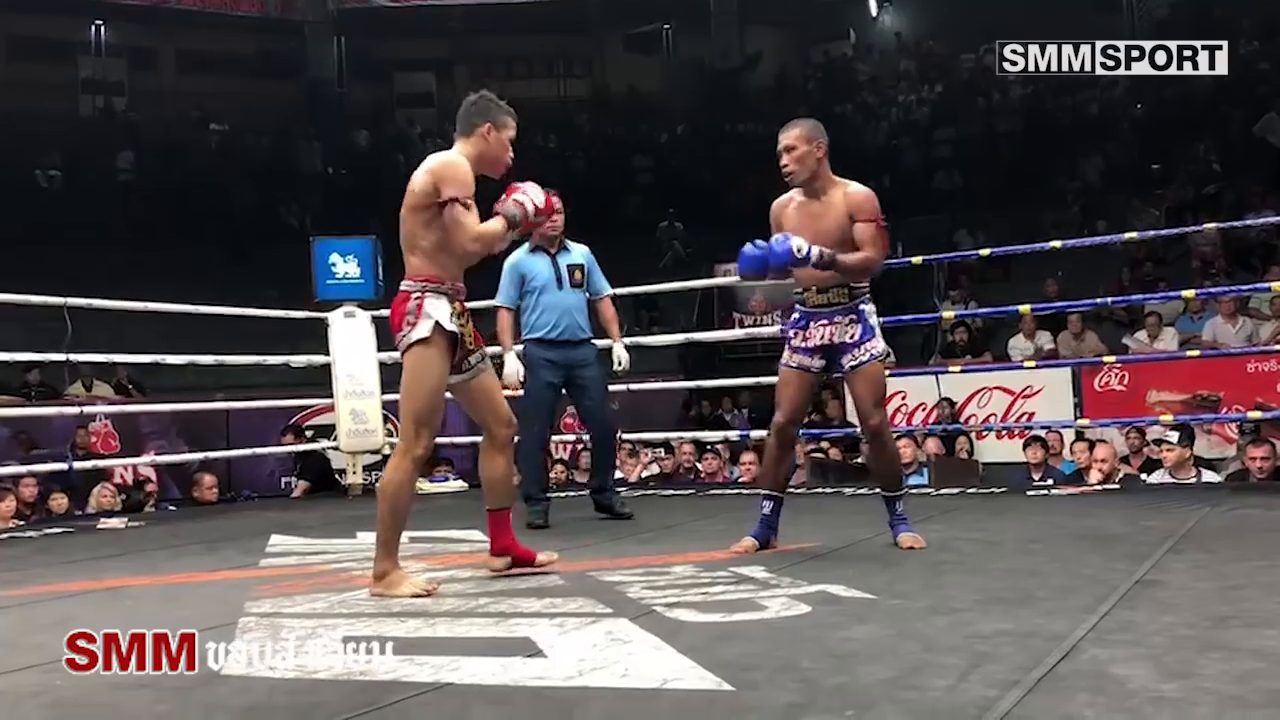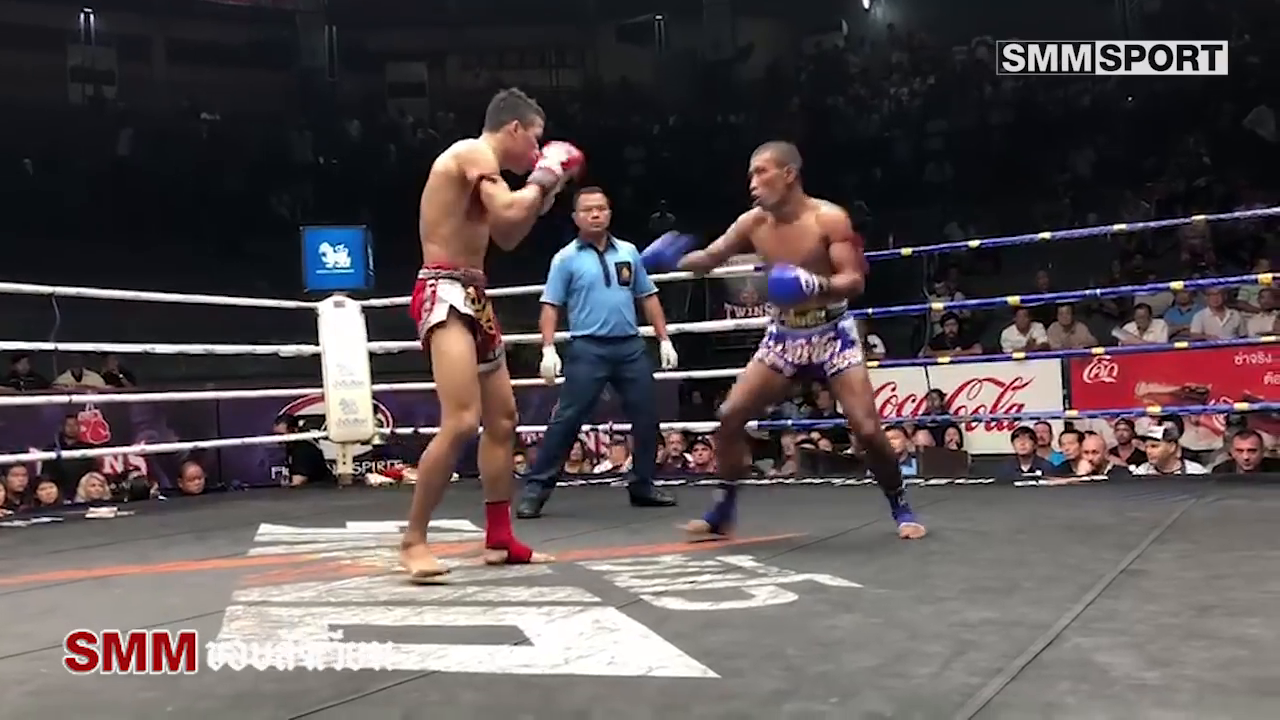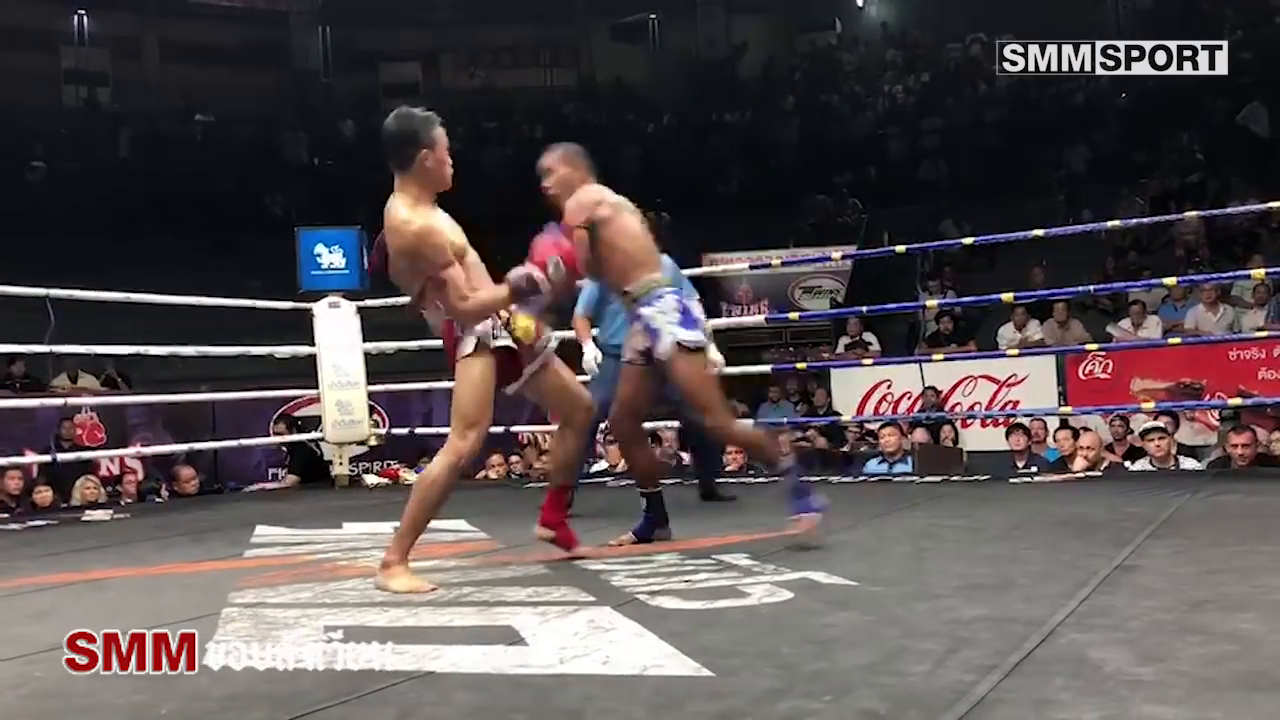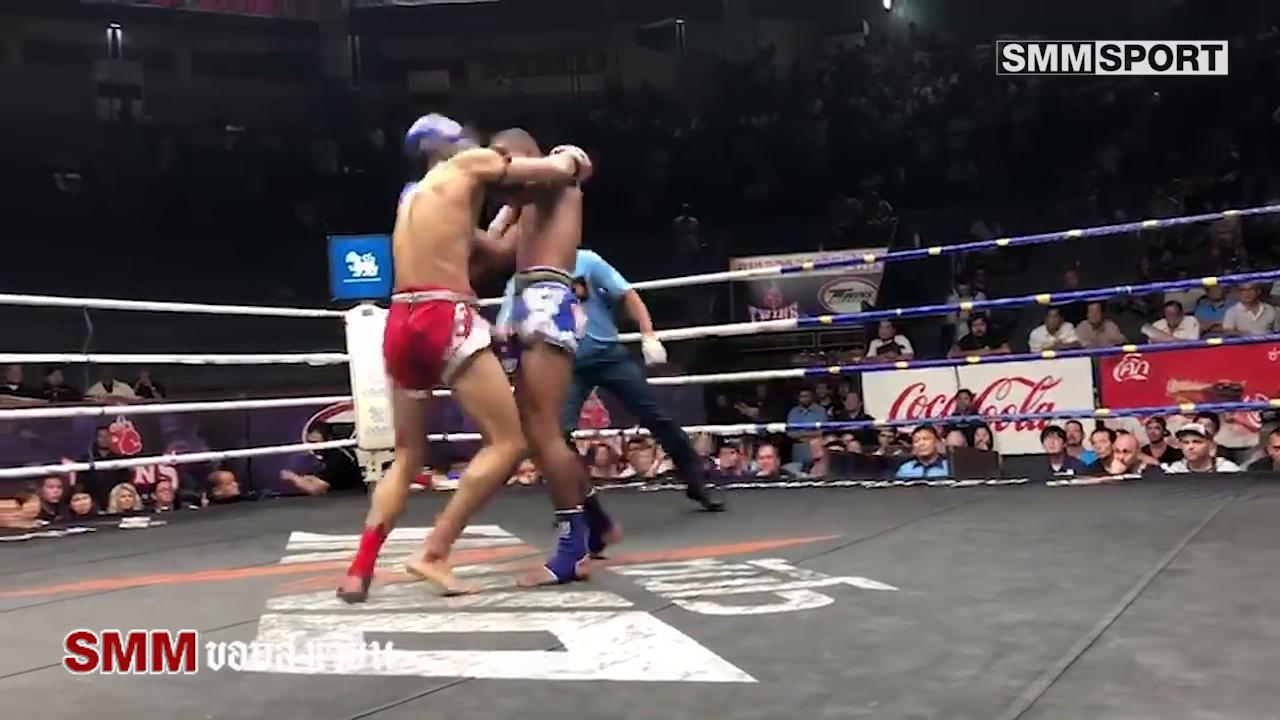
dt=0.4s
person 1, frame 1
left shoulder: (444, 171)
right shoulder: (452, 166)
right elbow: (470, 241)
left wrist: (506, 224)
right wrist: (514, 213)
left hip: (449, 312)
right hip: (428, 310)
left knee: (501, 426)
right knee: (416, 443)
left ankle: (503, 547)
right ankle: (385, 570)
person 1, frame 2
left shoulder: (478, 164)
right shoulder: (473, 152)
left elbow: (506, 235)
right elbow: (508, 212)
left wrist: (544, 191)
right wrist: (543, 180)
left hip: (471, 299)
right hip: (446, 296)
left knee: (502, 420)
right knee: (462, 421)
left ankle: (500, 540)
right ankle: (414, 539)
person 1, frame 3
left shoulder: (409, 206)
right shoulder: (417, 228)
right elbow: (463, 308)
right wrist: (519, 284)
left hip: (505, 323)
right hip: (478, 332)
left knee: (579, 411)
right knee: (464, 445)
left ankle: (553, 520)
right ankle: (394, 561)
person 1, frame 4
left shoulder: (416, 195)
right shoulder: (471, 161)
right elbow: (556, 173)
left wrist: (509, 213)
right wrist: (569, 161)
left hip: (402, 323)
right hip: (449, 319)
left knee: (408, 458)
right knee: (508, 443)
left ankle: (360, 570)
right ankle: (434, 552)
person 2, frame 1
left shoulder: (857, 197)
right shoulder: (781, 208)
left elbow: (874, 260)
left wrist: (820, 257)
right wrist: (760, 263)
left hip: (852, 316)
right hip: (805, 320)
left knee: (874, 423)
right knee: (782, 424)
left ankle: (898, 519)
right ankle: (766, 526)
person 2, frame 2
left shoulder: (830, 218)
right shoulder: (751, 223)
left elbow: (856, 280)
right elbow: (710, 259)
left wrist: (815, 285)
right wrist: (674, 257)
left hip: (832, 331)
right hip: (784, 334)
left knee: (867, 429)
right knee: (729, 416)
left ankle: (901, 510)
right ankle: (722, 513)
person 2, frame 3
left shoulder: (584, 201)
right shoulder: (604, 210)
left elbow: (574, 265)
left hip: (665, 313)
right hip: (646, 321)
left knee: (712, 420)
right knee: (622, 424)
left ankle: (798, 489)
right ankle: (655, 518)
person 2, frame 4
left shoulder: (558, 179)
right shoulder: (528, 200)
left hip: (547, 304)
right hip: (533, 305)
left knee: (542, 432)
right knee: (542, 432)
left ankle: (572, 550)
right ankle: (590, 527)
person 3, frame 1
left shoulder: (582, 254)
right shoulder: (517, 261)
left elbow: (602, 300)
right elbow: (505, 311)
left wrist: (617, 342)
right wrist: (509, 355)
left hip: (582, 351)
right hip: (541, 353)
left knee: (602, 425)
right knee: (535, 431)
left ankle: (604, 494)
right ankle: (536, 503)
person 3, frame 2
left shoulder: (628, 252)
right shoulder: (565, 258)
left elbow: (648, 298)
right elbow: (550, 307)
left wrist: (664, 340)
right wrist: (548, 350)
left hip: (631, 347)
right hip: (589, 348)
left knee: (647, 418)
right knee: (567, 418)
left ankle: (642, 486)
right ankle: (537, 487)
person 3, frame 3
left shoulder: (664, 266)
right elbow: (581, 316)
left wrist: (709, 346)
right wrist: (587, 346)
right hip: (615, 358)
left knee: (696, 417)
left ankle: (708, 484)
person 3, frame 4
left shoulder: (586, 261)
right shoulder: (519, 284)
left elbow: (627, 295)
left wrist: (649, 336)
left hip: (610, 354)
left knee: (659, 419)
left ankle: (697, 485)
right ankle: (584, 506)
